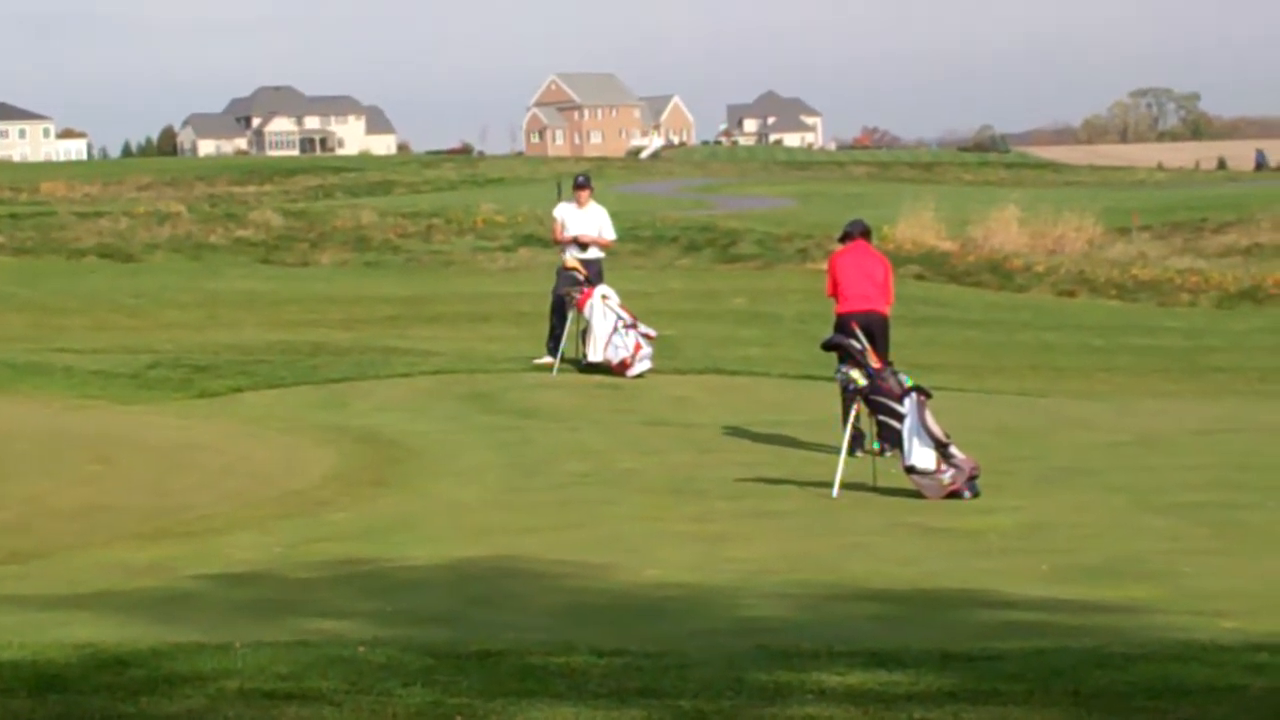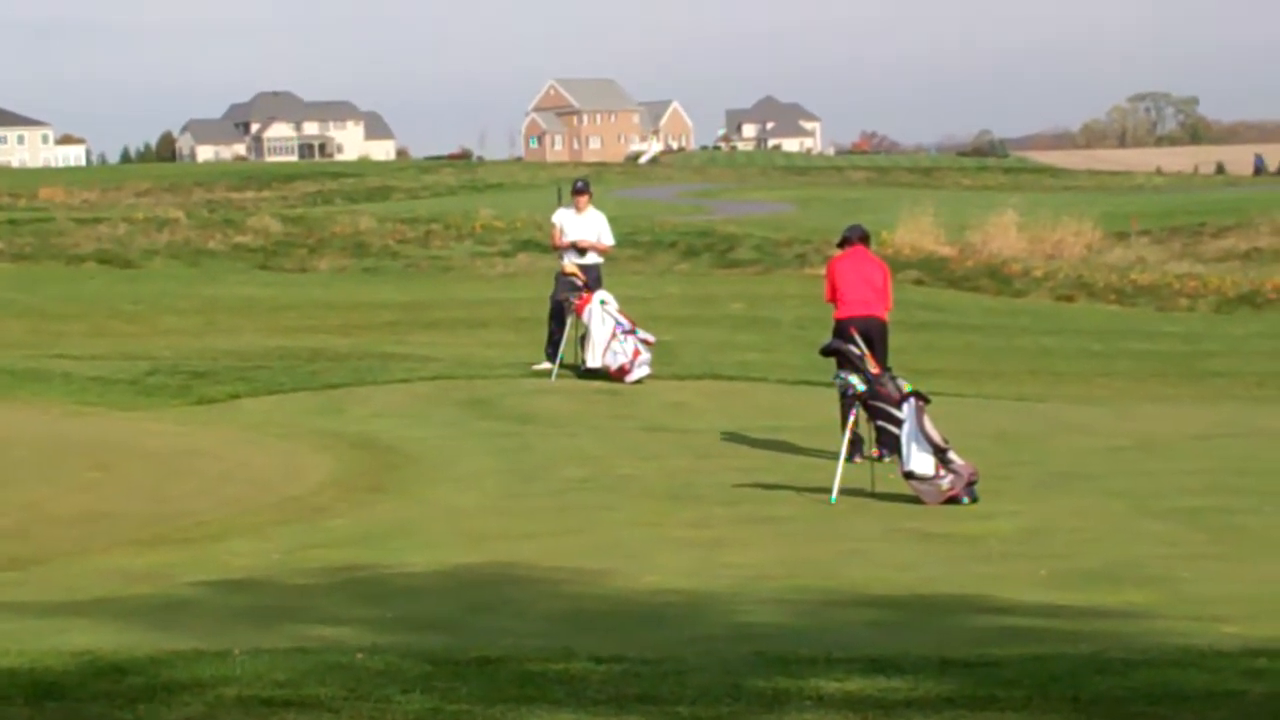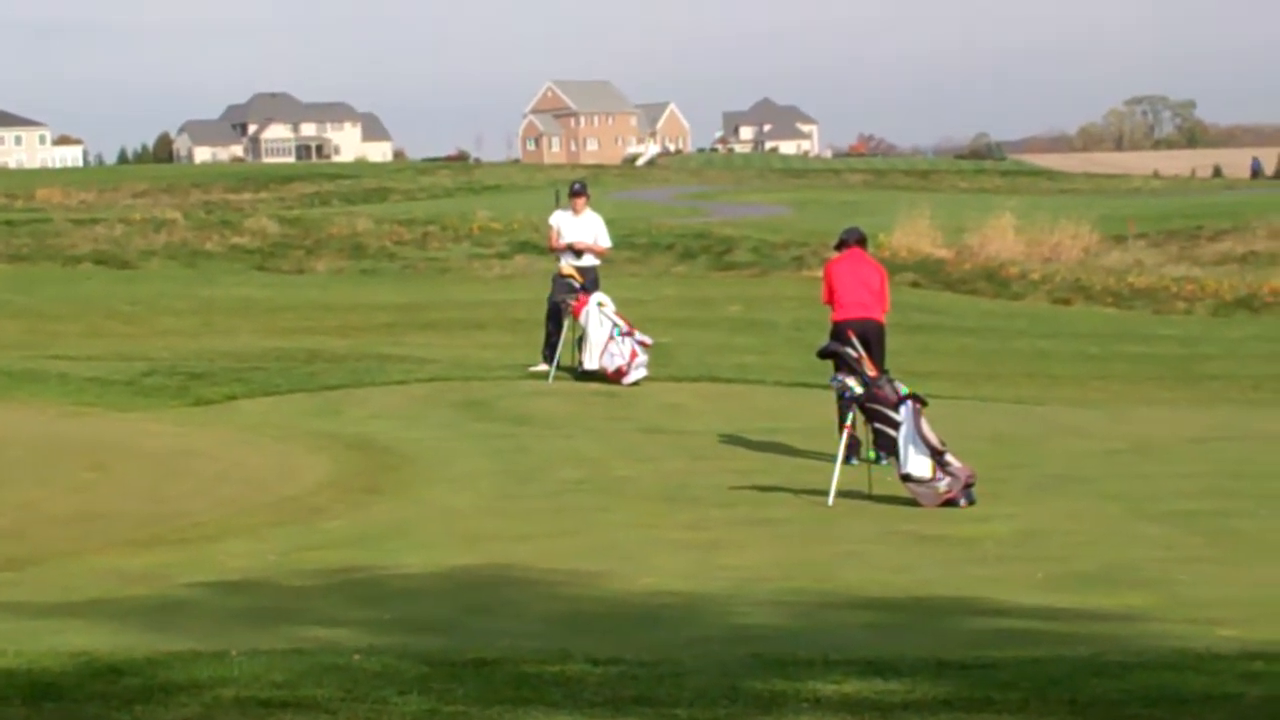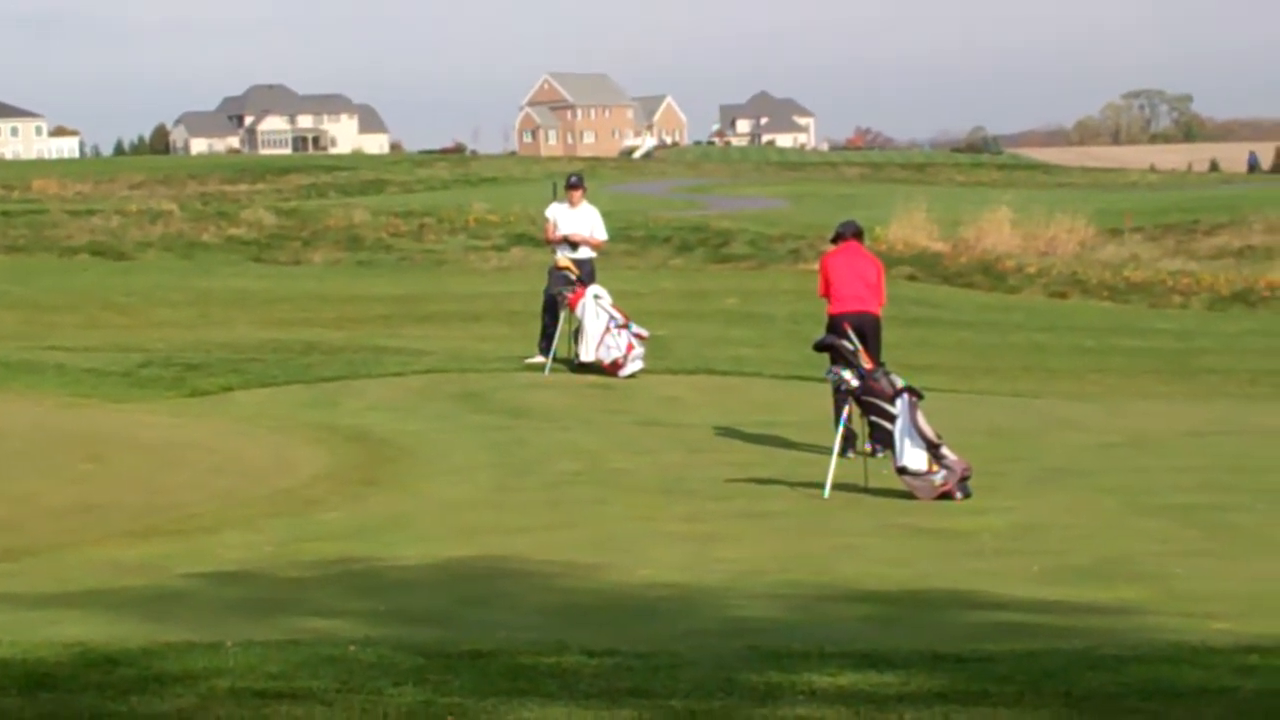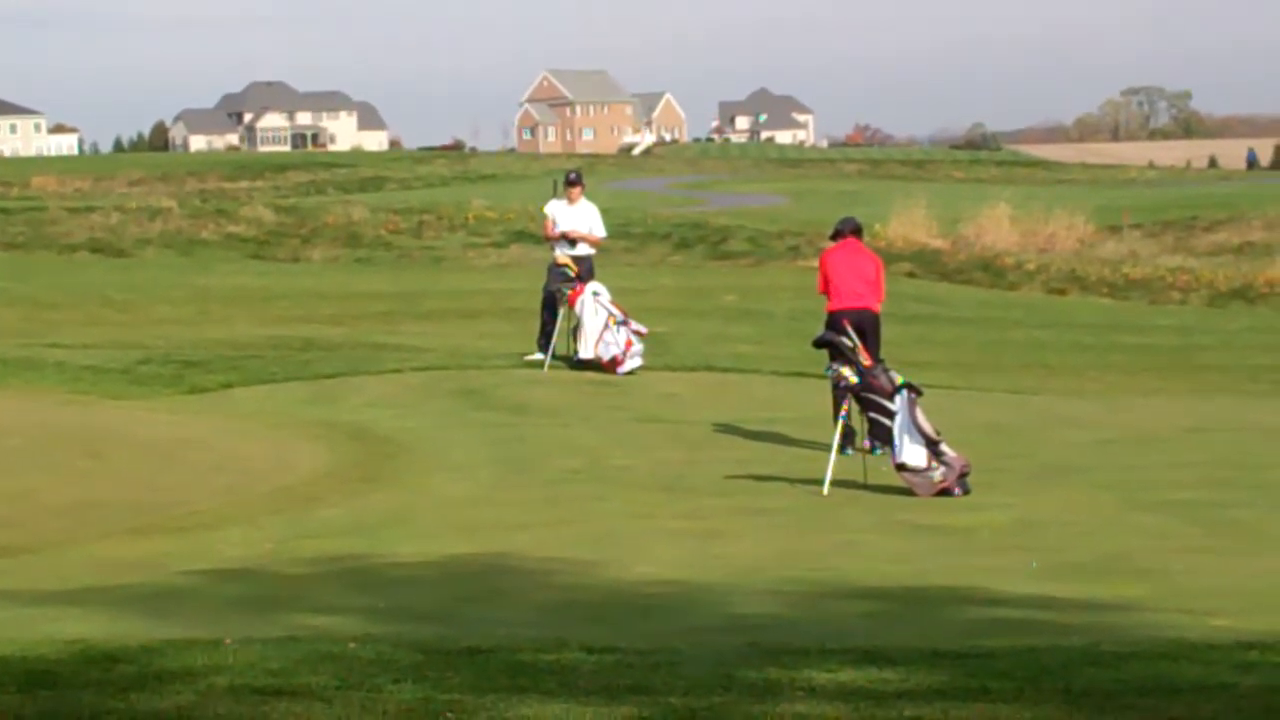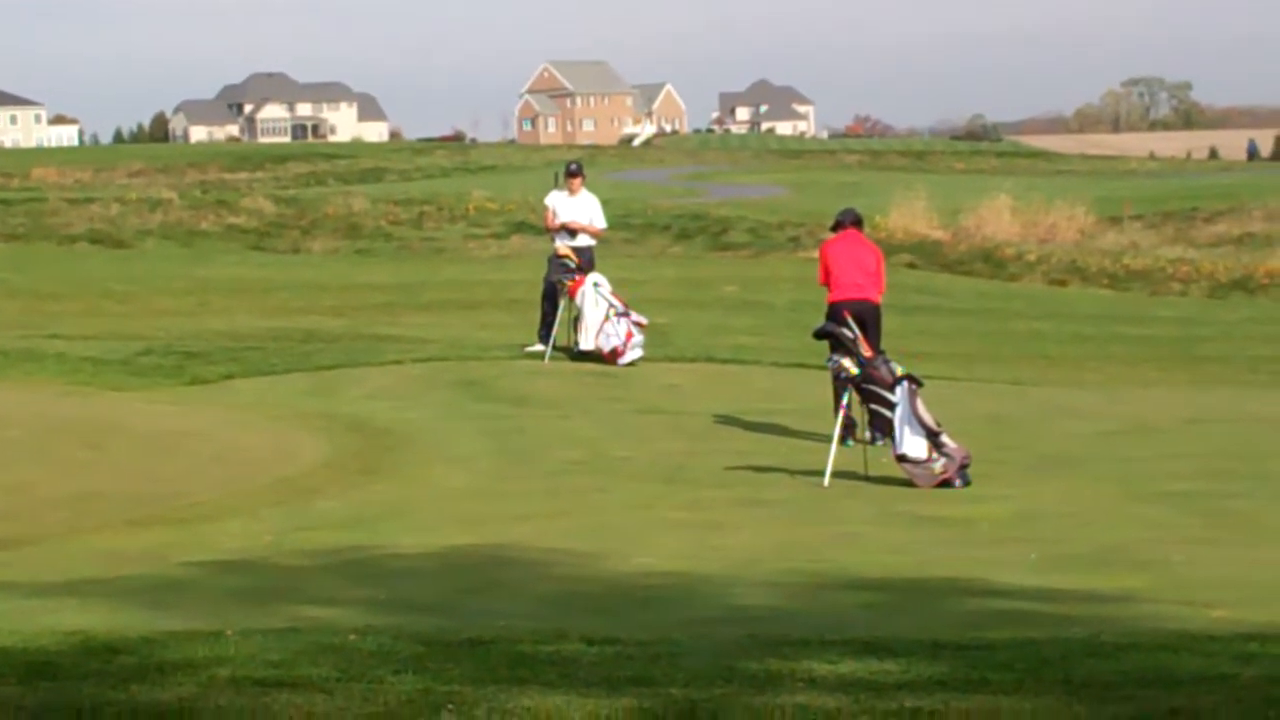
dt=0.1s
person 1, frame 1
left shoulder: (836, 258)
right shoulder: (882, 260)
left elbow: (833, 293)
right elbow: (889, 299)
left hip: (848, 317)
right hip: (877, 318)
left ankle: (856, 442)
person 1, frame 2
left shoulder: (835, 263)
right shoulder: (880, 265)
left elbow: (831, 298)
right elbow: (887, 304)
left hip: (847, 323)
right hip: (876, 323)
left ankle: (854, 447)
right ankle: (885, 447)
person 1, frame 3
left shoulder: (832, 265)
right shoulder: (877, 267)
left elbow: (828, 300)
right elbow: (884, 306)
left hip: (844, 325)
right hip: (873, 325)
left ankle: (851, 449)
right ankle: (882, 449)
person 1, frame 4
left shoulder: (829, 258)
right shoulder: (874, 260)
left elbow: (824, 293)
right elbow: (881, 299)
left hip: (840, 318)
right hip: (869, 318)
left ankle: (847, 442)
right ankle: (878, 442)
person 1, frame 5
left shoulder: (828, 255)
right shoulder: (873, 257)
left elbow: (824, 289)
right elbow: (880, 296)
left hip: (840, 314)
right hip: (869, 315)
left ankle: (847, 439)
person 1, frame 6
left shoulder: (828, 246)
right shoulder: (873, 248)
left elbow: (824, 281)
right elbow: (880, 287)
left hip: (840, 305)
right hip: (869, 306)
left ankle: (847, 430)
right ankle: (878, 430)
person 2, frame 1
left shoulder: (600, 212)
right shoulder: (563, 209)
left elbow: (609, 242)
right elbow: (556, 237)
left wrist: (591, 239)
right wrist: (574, 238)
left hip: (592, 264)
right knee: (558, 303)
right ankle: (552, 352)
person 2, frame 2
left shoulder: (598, 217)
right shoulder: (562, 214)
left elbow: (607, 248)
right elbow: (555, 243)
left wrist: (590, 244)
right wrist: (572, 243)
left hip: (591, 270)
right hip: (568, 268)
right knee: (556, 309)
right ankle: (551, 358)
person 2, frame 3
left shoulder: (595, 220)
right shoulder: (559, 216)
left elbow: (604, 250)
right elbow: (552, 245)
left wrist: (586, 246)
right wrist: (568, 245)
left hip: (588, 272)
right knee: (554, 311)
right ankle: (548, 360)
person 2, frame 4
left shoulder: (592, 212)
right shoulder: (555, 209)
left elbow: (600, 243)
right elbow: (548, 237)
left wrist: (582, 238)
right wrist: (564, 237)
left hip: (585, 264)
right knee: (550, 303)
right ankle: (544, 352)
person 2, frame 5
left shoulder: (591, 209)
right shoulder: (554, 205)
left elbow: (599, 240)
right elbow: (547, 234)
left wrist: (580, 234)
right wrist: (563, 234)
left hip: (583, 261)
right hip: (560, 259)
right knee: (549, 300)
right ankle: (543, 348)
person 2, frame 6
left shoulder: (591, 200)
right shoulder: (554, 196)
left elbow: (599, 231)
right elbow: (547, 225)
left wrist: (581, 226)
right wrist: (562, 225)
left hip: (584, 252)
right hip: (561, 250)
right knee: (549, 291)
right ankle: (544, 339)
